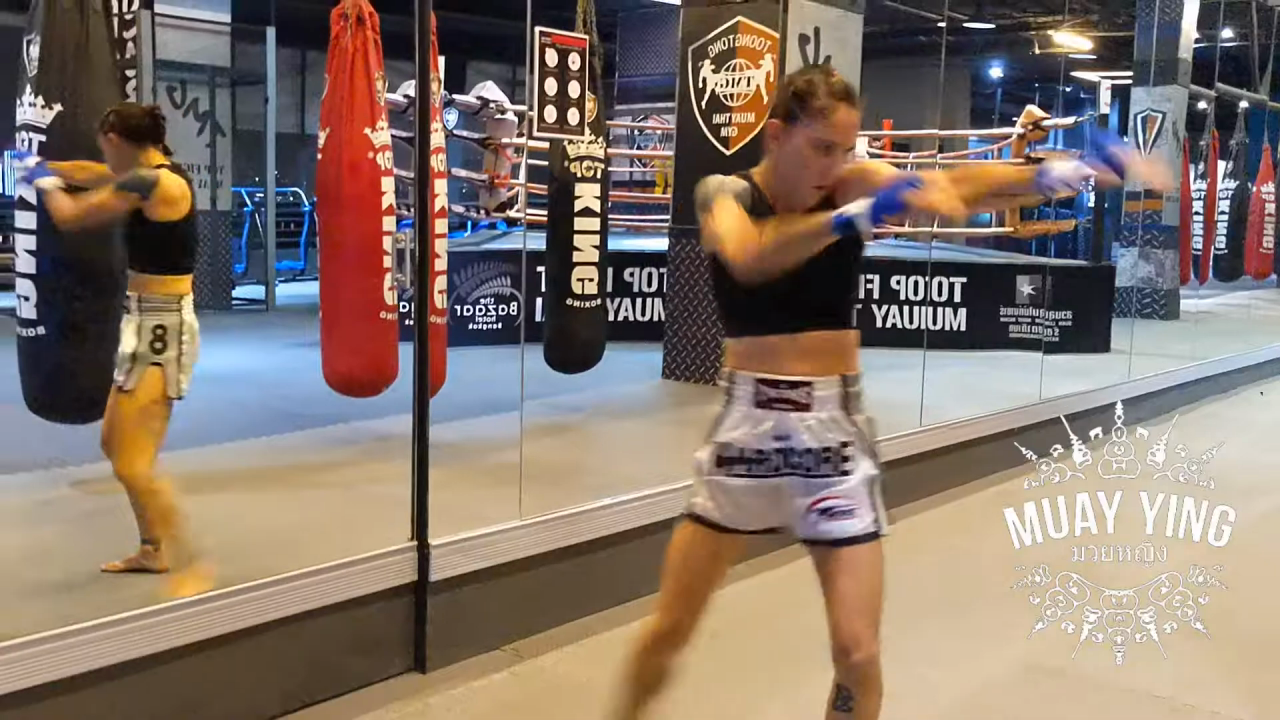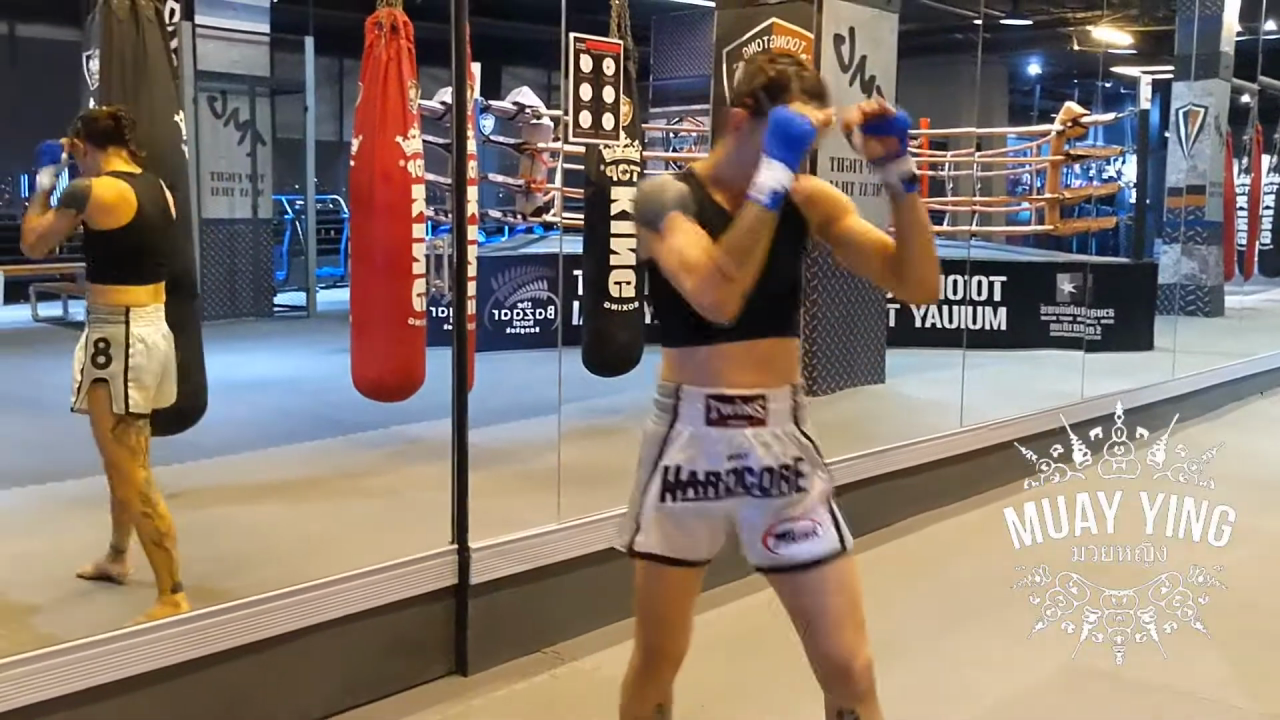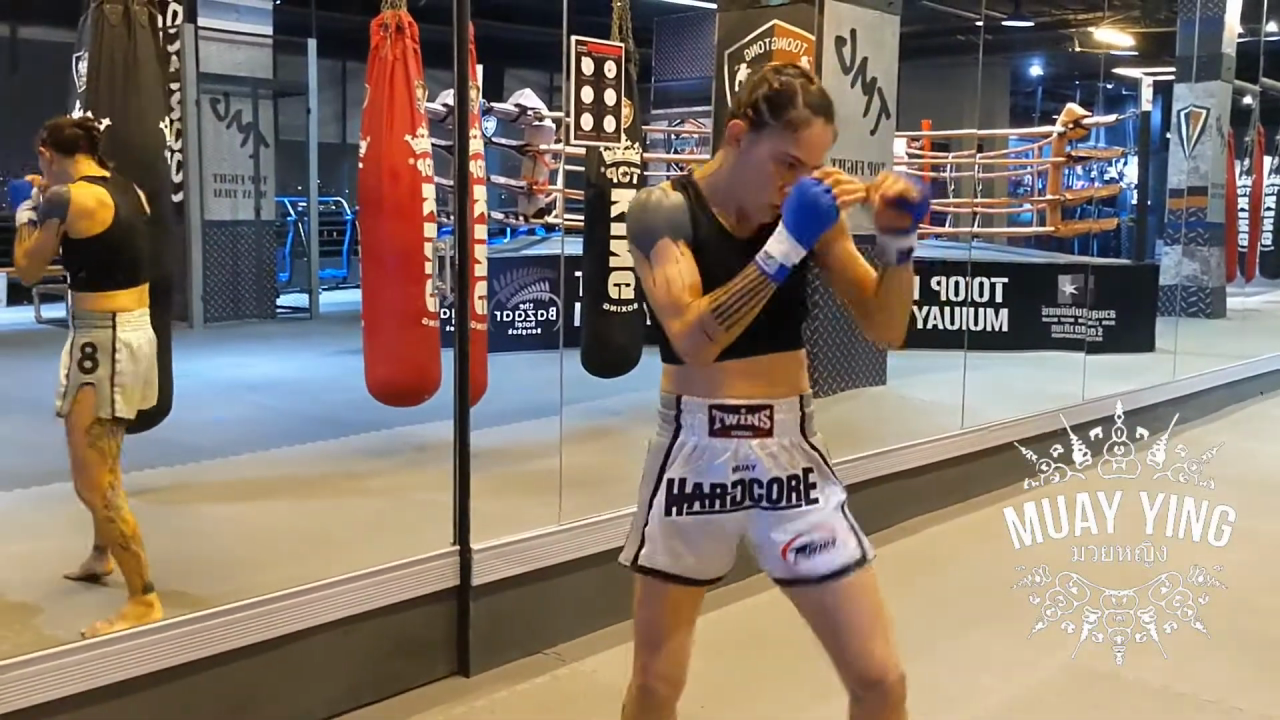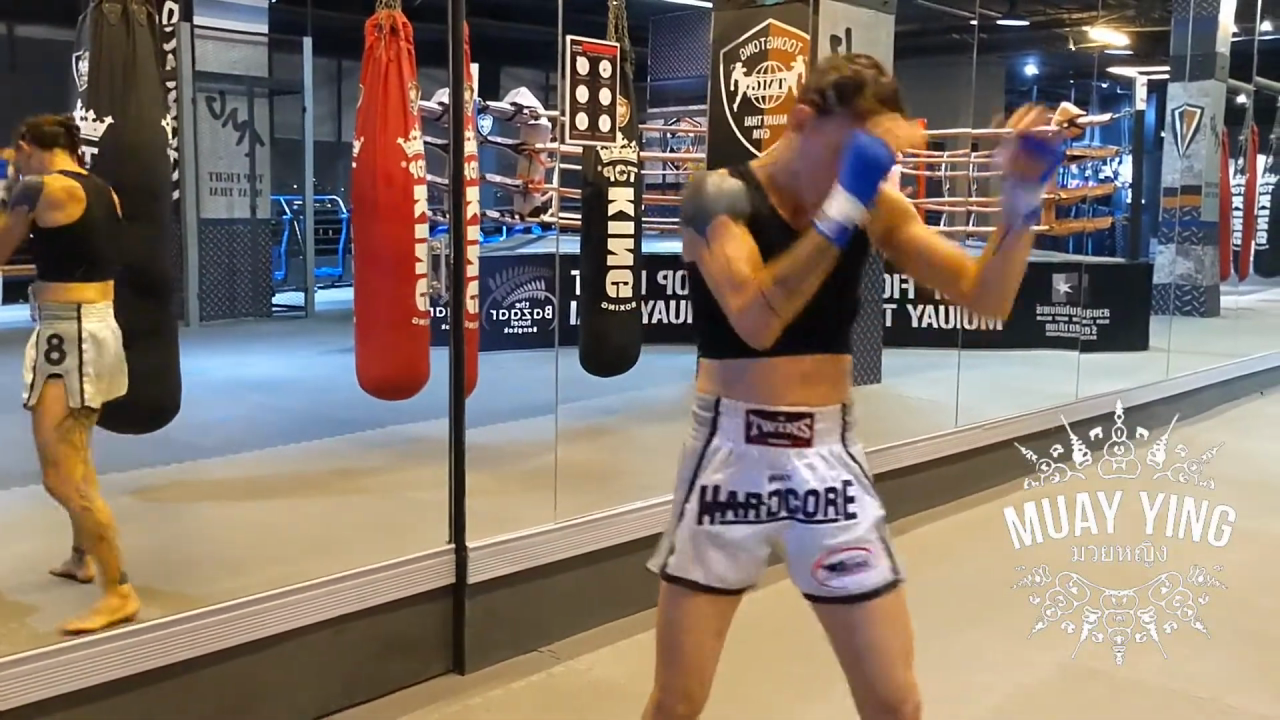
dt=1s
person 1, frame 1
left shoulder: (859, 182)
right shoulder: (723, 194)
left elbow: (969, 185)
right elbow: (750, 256)
left wrist: (1059, 171)
right wrist: (857, 211)
left hip: (834, 432)
right hip: (750, 431)
left knee: (857, 654)
right knee: (671, 626)
person 1, frame 2
left shoulder: (812, 201)
right shoulder: (665, 199)
left elbow: (919, 285)
right elbow: (716, 298)
left wrist: (896, 169)
right wrist: (771, 172)
left hip: (782, 444)
right hip: (689, 443)
person 1, frame 3
left shoulder: (810, 206)
right shoulder: (662, 211)
left elbow: (886, 329)
right elbow: (692, 339)
left wrist: (897, 242)
right wrist: (785, 245)
left hip: (791, 454)
right hip: (695, 456)
person 1, frame 4
left shoulder: (873, 206)
right shoulder: (717, 196)
left elbow: (986, 298)
right elbow: (756, 321)
left wrist: (1022, 190)
right wrist: (841, 205)
left hip: (826, 462)
right hip: (730, 460)
person 2, frame 1
left shoulder: (152, 182)
right shoulder: (164, 175)
left elbow: (71, 216)
right elbow: (99, 175)
left wrist: (45, 177)
right wrist: (43, 165)
left hip: (160, 329)
right hip: (149, 324)
left knee: (133, 463)
right knee: (115, 440)
left ankle: (190, 566)
right ankle: (155, 549)
person 2, frame 2
left shoulder: (91, 191)
right shoulder: (158, 191)
left elbow: (34, 244)
left wrist: (45, 179)
left hip: (118, 339)
right hip: (150, 331)
left knee: (132, 480)
right knee: (119, 461)
left ankle: (172, 598)
right ankle: (117, 557)
person 2, frame 3
left shoulder: (68, 199)
right shoulder: (127, 189)
left elbow: (28, 273)
left wrist: (26, 212)
left hip: (102, 343)
right hip: (134, 334)
left knee: (95, 482)
right knee: (99, 456)
left ankle: (143, 601)
right ankle: (102, 555)
person 2, frame 4
right shoulder: (101, 190)
left hip: (68, 336)
right hip: (99, 327)
left knee: (64, 476)
right knee: (70, 458)
left ankle: (119, 592)
right ankle: (82, 558)
